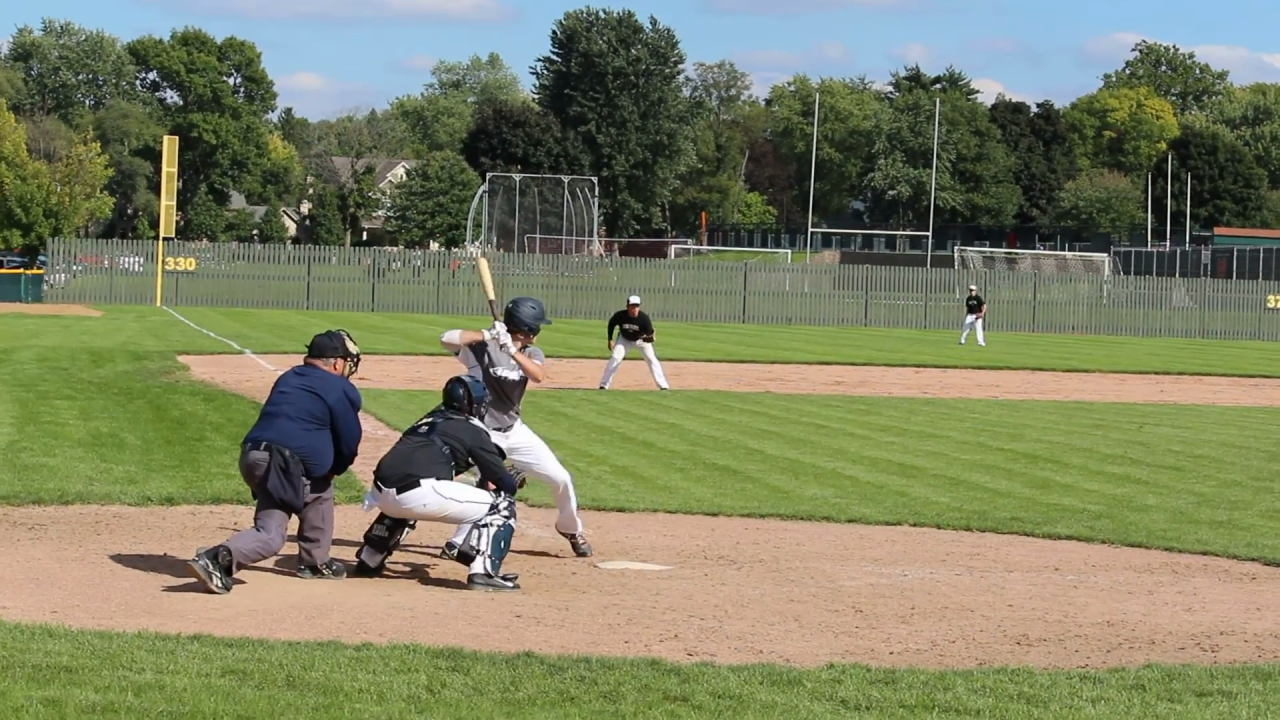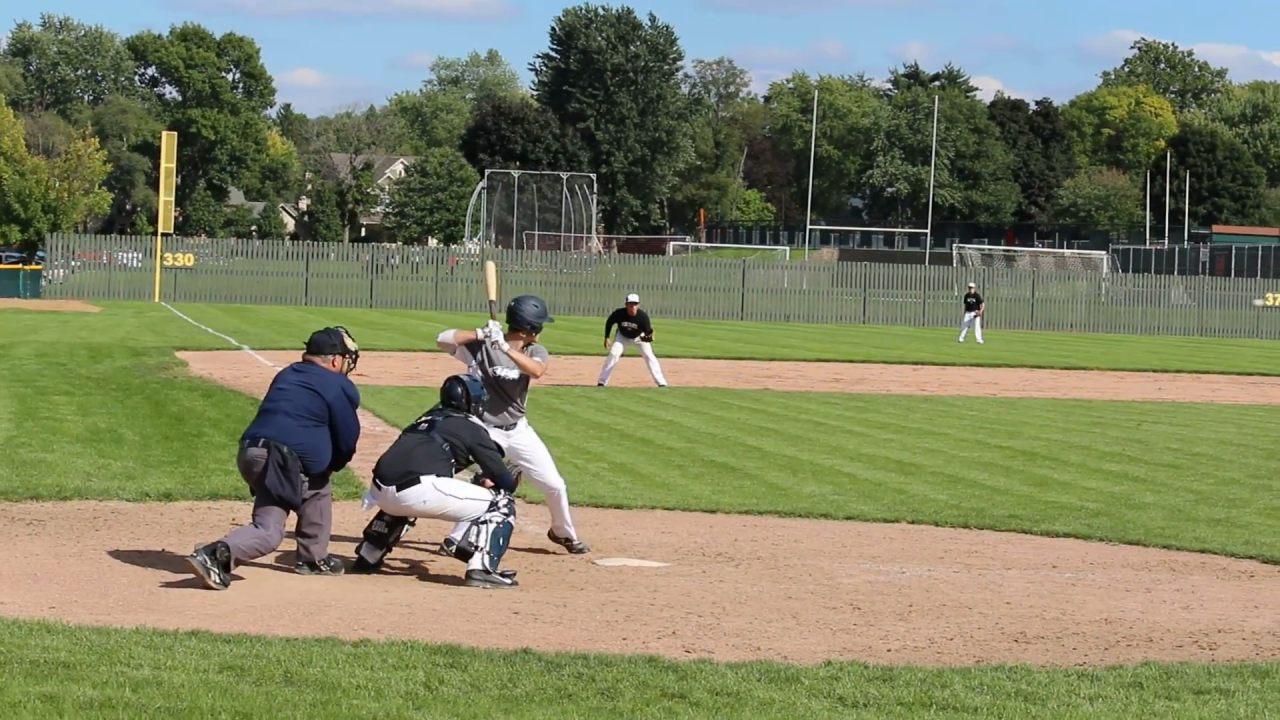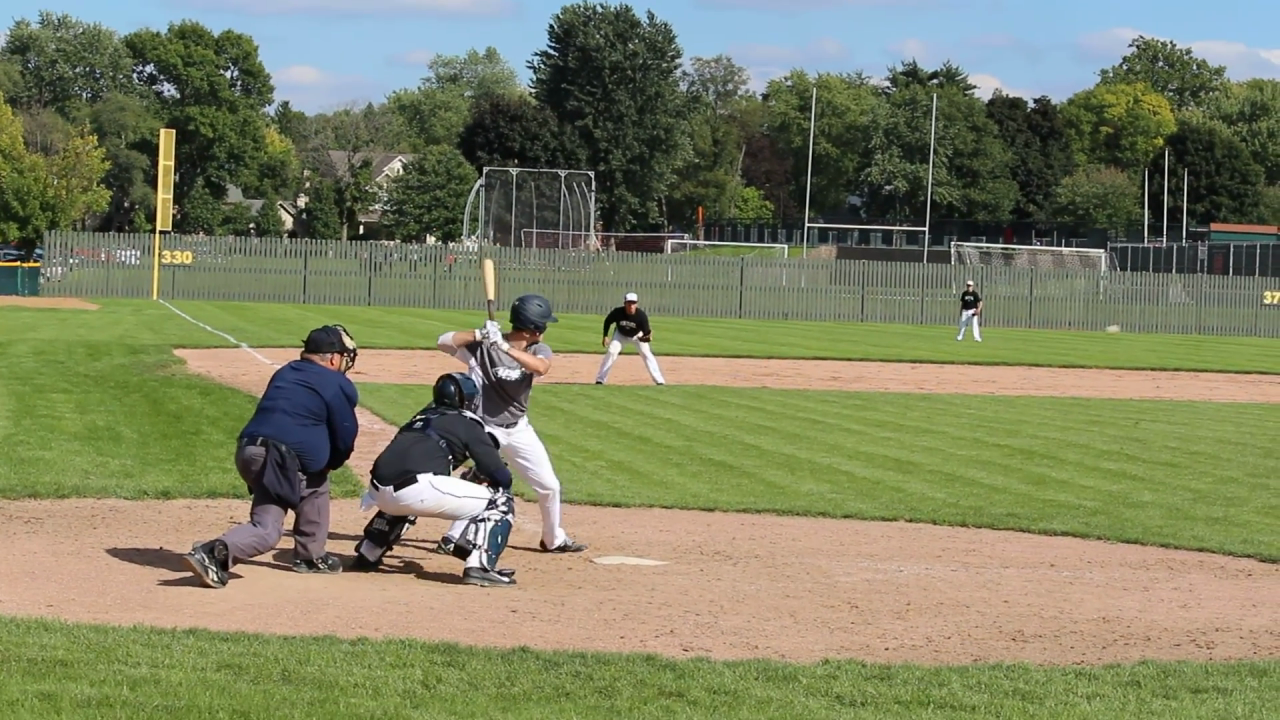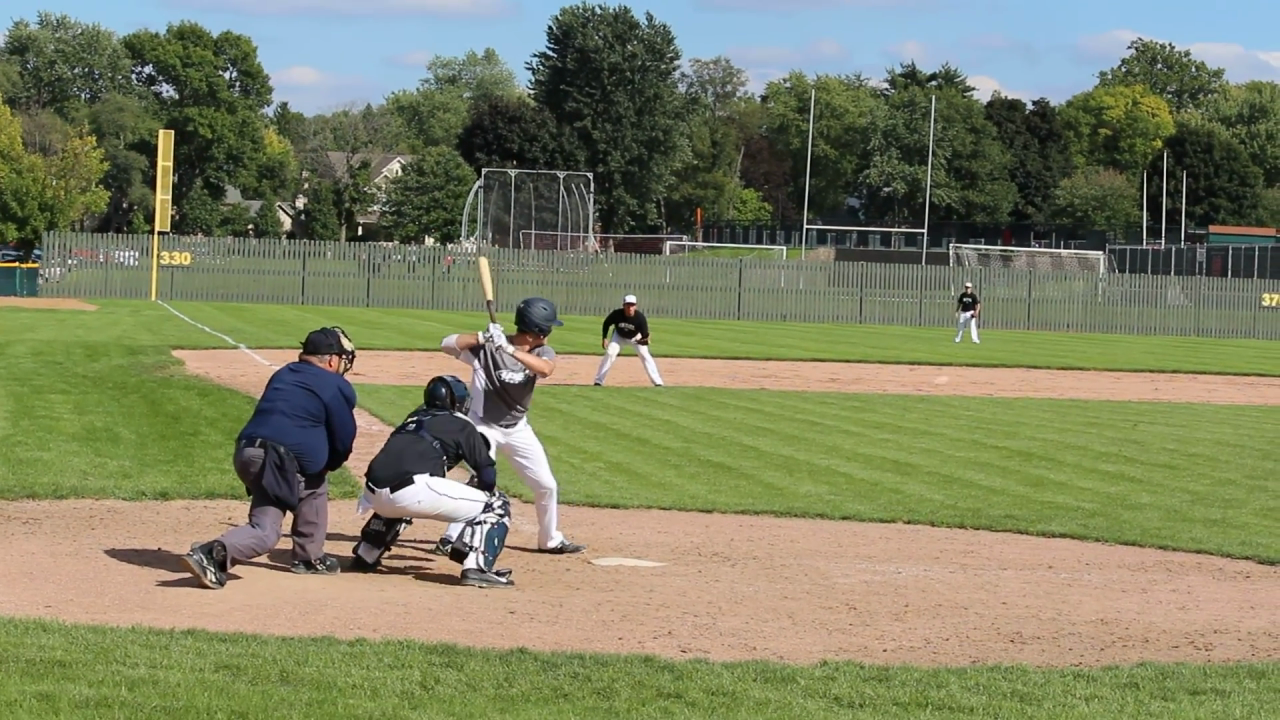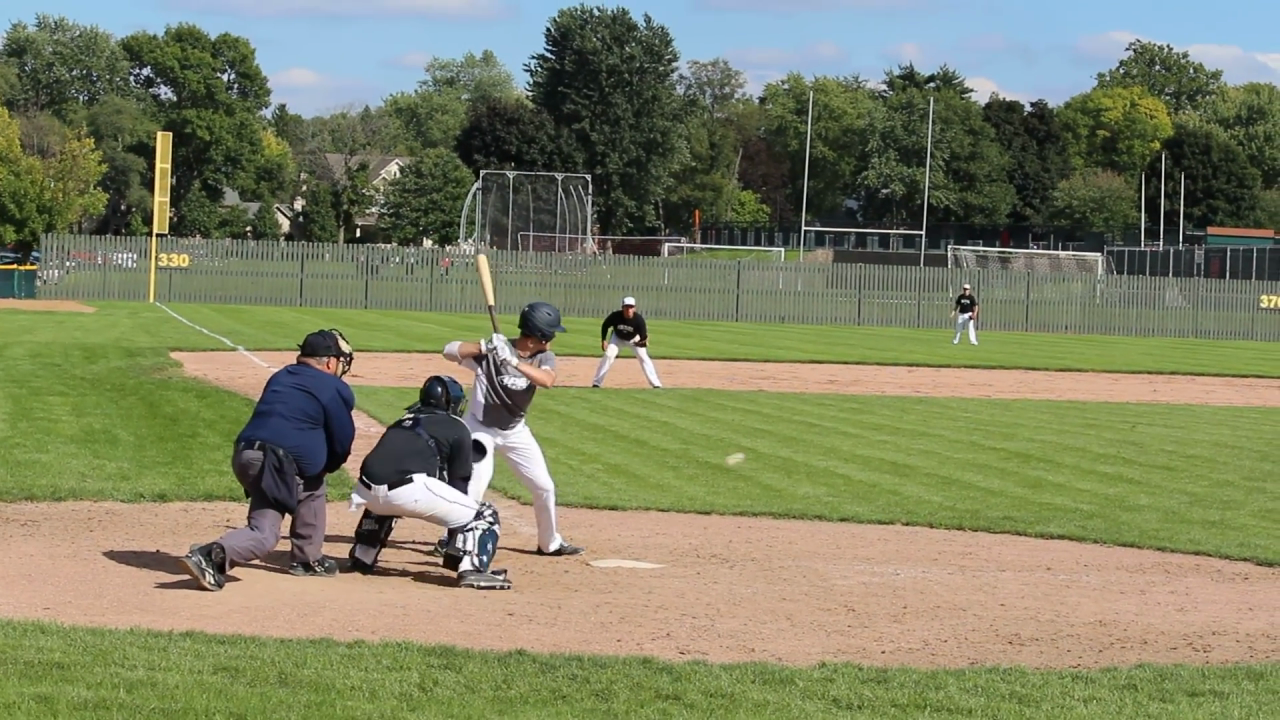
dt=0.1s
person 1, frame 1
left shoulder: (288, 378)
right shoulder: (342, 390)
right elbow: (349, 444)
left wrist: (325, 470)
right wrist: (333, 469)
left hip: (254, 456)
right hip: (282, 466)
left knee: (320, 489)
right knee: (270, 536)
left ankle: (315, 562)
right ankle: (216, 560)
person 1, frame 2
left shoulder: (286, 375)
right shoulder: (340, 387)
right elbow: (347, 441)
left wrist: (324, 466)
right wrist: (332, 466)
left hip: (252, 452)
right hip: (280, 463)
left knee: (318, 485)
right knee: (268, 532)
left ankle: (313, 557)
right ankle: (214, 556)
person 1, frame 3
left shoulder: (284, 373)
right shoulder: (338, 385)
right elbow: (345, 439)
left wrist: (321, 465)
right wrist: (329, 464)
left hip: (249, 452)
right hip: (278, 461)
left knee: (316, 482)
right knee: (266, 531)
left ankle: (311, 556)
right ankle: (212, 553)
person 1, frame 4
left shoulder: (282, 374)
right shoulder: (337, 387)
right elbow: (343, 440)
left wrist: (320, 465)
right wrist: (328, 465)
left hip: (247, 453)
right hip: (276, 462)
left knee: (314, 483)
right knee: (265, 532)
left ankle: (309, 557)
right ankle: (210, 555)
person 1, frame 5
left shoulder: (280, 377)
right shoulder: (335, 389)
right elbow: (342, 443)
left wrist: (317, 468)
right wrist: (325, 467)
left hip: (245, 455)
right hip: (275, 465)
left knee: (312, 486)
right knee: (264, 535)
left ankle: (308, 559)
right ankle: (209, 556)
person 2, frame 1
left shoulder: (531, 352)
right shoulder: (482, 347)
left elbow: (538, 375)
right elbow: (447, 338)
left wrist: (509, 349)
right wrist: (487, 334)
left hip: (515, 431)
left knee: (561, 478)
left ankle: (571, 528)
right ankle: (457, 544)
person 2, frame 2
left shoulder: (535, 350)
right shoulder: (481, 346)
left elbow: (537, 371)
right elbow: (443, 339)
left wrist: (504, 347)
right wrist: (481, 333)
left hip: (518, 430)
right hip: (484, 431)
left knee: (553, 483)
left ankle: (563, 532)
right ankle: (455, 540)
person 2, frame 3
left shoulder: (538, 349)
right shoulder: (483, 346)
left elbow: (540, 368)
right elbow: (443, 342)
left wrist: (505, 346)
right wrist: (479, 335)
left hip: (518, 429)
right hip: (484, 427)
left knee: (549, 485)
left ankle: (554, 539)
right ankle: (453, 538)
person 2, frame 4
left shoulder: (542, 351)
right shoulder: (487, 348)
left elbow: (545, 370)
right elbow: (447, 344)
left wrist: (509, 349)
right wrist: (482, 338)
left hip: (517, 428)
right hip: (482, 426)
left knee: (546, 484)
left ankle: (551, 540)
right ankle: (451, 539)
person 2, frame 5
left shoulder: (545, 358)
right shoulder: (495, 348)
left elbow: (547, 380)
right elbow: (450, 350)
left wrist: (512, 362)
right wrist: (484, 346)
left hip: (515, 430)
right hip: (481, 426)
left knee: (544, 485)
right knee: (478, 478)
left ankle: (550, 543)
person 3, frame 1
left shoulder: (428, 421)
right shoulder: (474, 431)
right elbow: (507, 486)
left wrist: (480, 485)
right wrist: (496, 484)
left hip: (383, 492)
right hip: (420, 492)
right knee: (501, 506)
left ankle: (369, 561)
right ankle: (483, 573)
person 3, frame 2
left shoulder: (427, 419)
right shoulder: (472, 428)
right elbow: (507, 483)
left wrist: (478, 481)
right wrist: (496, 482)
left hip: (382, 490)
right hip: (418, 489)
right knee: (500, 504)
left ankle: (368, 558)
right ankle: (481, 569)
person 3, frame 3
left shoulder: (420, 419)
right shoulder: (470, 425)
right elbow: (502, 479)
left wrist: (466, 481)
left hip: (380, 490)
right hip: (417, 488)
right knee: (500, 502)
left ankle: (367, 555)
right ankle: (479, 567)
person 3, frame 4
left shoulder: (413, 420)
right shoulder: (462, 426)
right elbow: (488, 477)
right wrist: (480, 489)
left hip: (375, 493)
right hip: (413, 489)
right knee: (495, 505)
left ankle: (365, 557)
right ankle: (476, 568)
person 3, frame 5
left shoulder: (406, 418)
right shoulder: (457, 429)
right elbow: (458, 484)
left hip: (370, 487)
right hip: (409, 487)
right knee: (484, 517)
left ankle: (362, 559)
right ankle: (471, 569)
